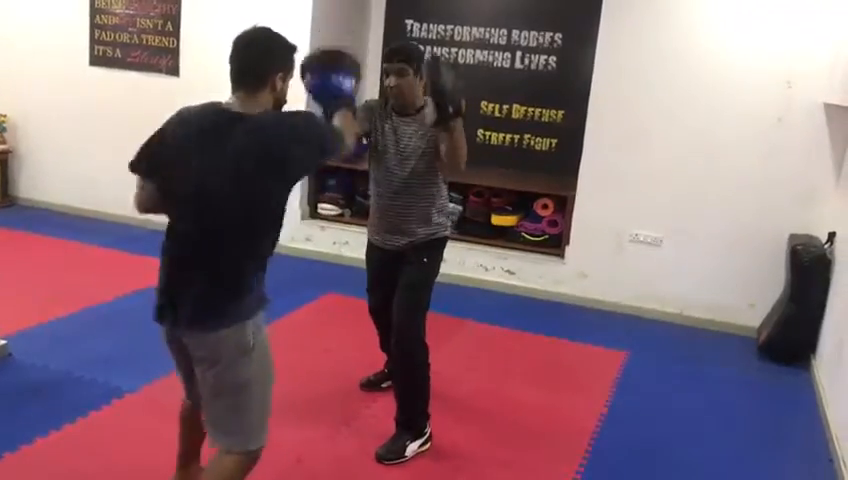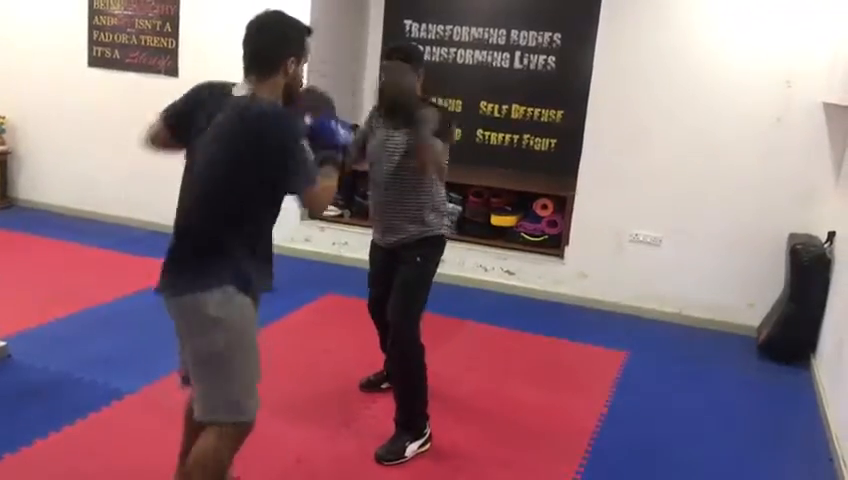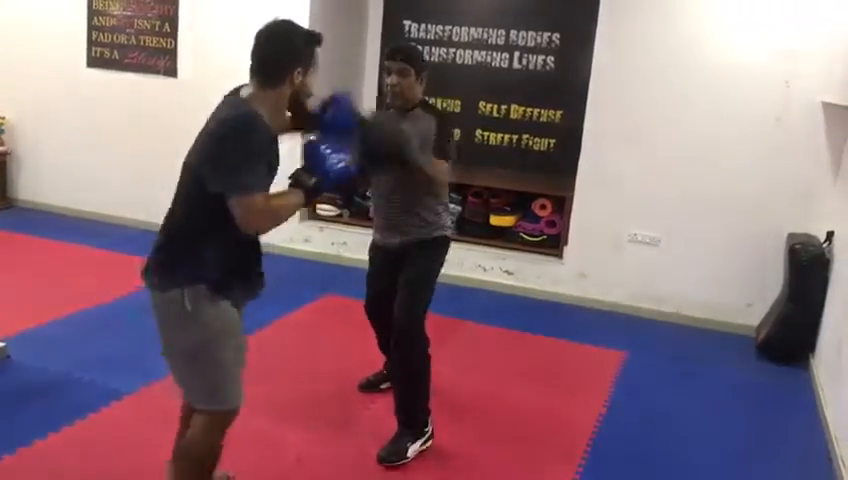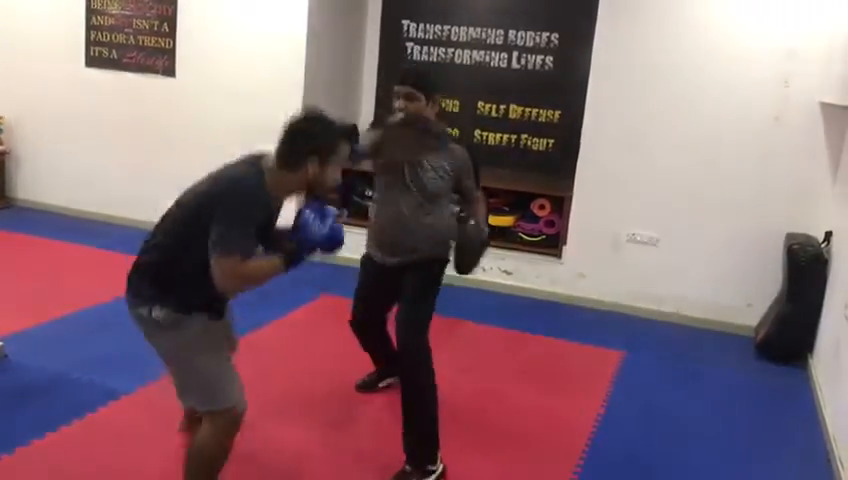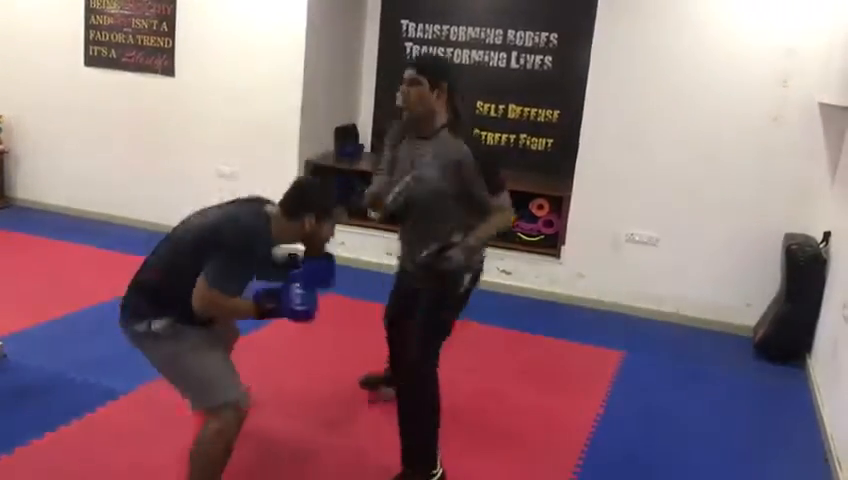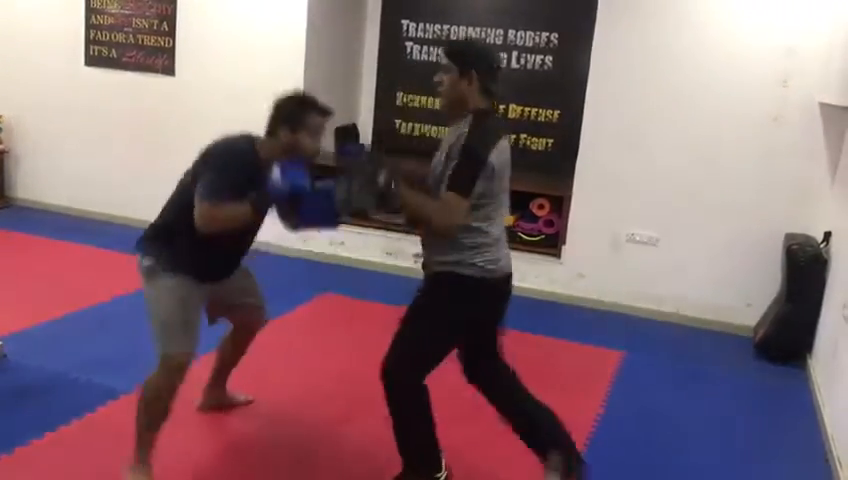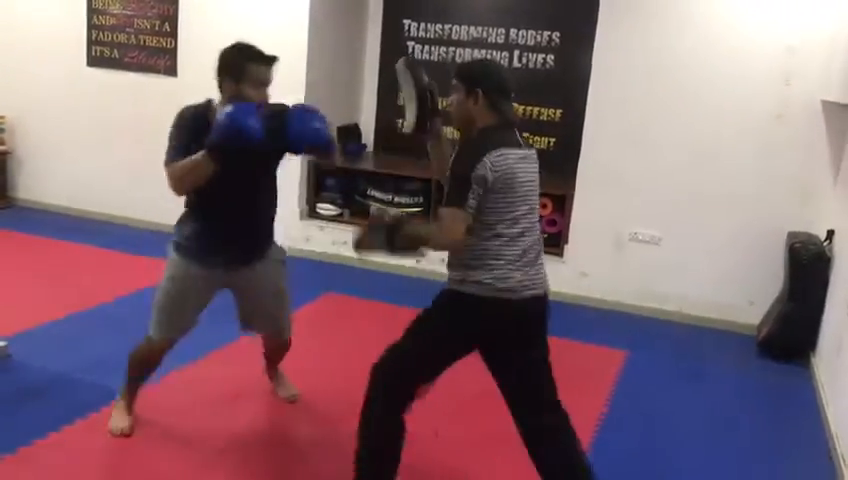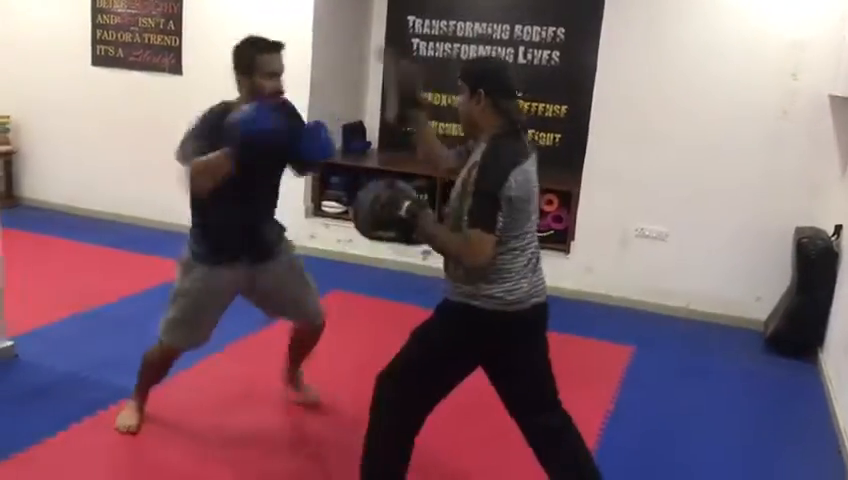
dt=0.2s
person 1, frame 1
left shoulder: (438, 118)
right shoulder: (374, 112)
left elbow: (454, 164)
left wrist: (450, 117)
left hip: (425, 239)
right hip: (382, 237)
left knee: (408, 324)
right knee: (380, 310)
left ankle: (415, 429)
right ankle: (396, 368)
person 1, frame 2
left shoulder: (432, 117)
right shoulder: (378, 114)
left elbow: (430, 167)
right elbow: (355, 153)
left wrist: (409, 114)
left hip: (422, 238)
right hip: (384, 236)
left knee: (403, 323)
right knee: (380, 308)
left ankle: (415, 429)
right ankle: (396, 369)
person 1, frame 3
left shoulder: (435, 124)
right shoulder: (380, 118)
left elbow: (440, 180)
right elbow: (361, 162)
left wrist: (406, 154)
left hip: (426, 239)
right hip: (386, 237)
left knee: (408, 320)
right knee: (376, 307)
left ankle: (415, 428)
right ankle: (396, 368)
person 1, frame 4
left shoulder: (454, 155)
right shoulder: (390, 134)
left elbow: (473, 201)
right elbow: (370, 148)
right wrist: (399, 130)
left hip: (425, 261)
right hip: (379, 255)
left knee: (410, 342)
right knee: (364, 322)
right ankle: (389, 368)
person 1, frame 5
left shoulder: (464, 153)
right shoulder: (402, 137)
left elbow: (502, 212)
right elbow: (376, 192)
left wrist: (463, 249)
right wrist: (387, 200)
left hip: (450, 270)
right hip: (417, 264)
left knee: (416, 360)
right knee: (397, 321)
right ankle: (399, 375)
person 1, frame 6
left shoulder: (475, 138)
right shoulder: (473, 129)
left elbow: (445, 217)
right elbow: (448, 186)
left wrist: (397, 190)
right wrist: (407, 186)
left hip: (462, 277)
right hip: (490, 275)
left knee: (399, 370)
right knee: (486, 370)
person 1, frame 7
left shoulder: (476, 152)
right shoulder: (521, 150)
left elbow: (448, 235)
left wrist: (397, 228)
right wrist: (432, 128)
left hip: (478, 298)
right hip: (528, 299)
left knee: (389, 383)
right knee: (540, 408)
person 1, frame 8
left shoulder: (492, 164)
right shoulder: (510, 146)
left elbow: (474, 254)
right elbow: (444, 160)
left wrist: (414, 214)
right wrist: (413, 114)
left hip: (479, 311)
right hip: (526, 308)
left knee: (396, 396)
right knee: (543, 414)
person 2, frame 1
left shoulder: (184, 123)
right shoulder: (289, 132)
left elbow: (146, 198)
right elbow: (344, 137)
right wrist: (343, 99)
left hip: (177, 299)
right hip: (231, 312)
left knee: (204, 394)
person 2, frame 2
left shoulder: (209, 99)
right shoulder: (270, 121)
left elbow: (157, 136)
right elbow: (319, 197)
right wrist: (330, 158)
left hip: (197, 275)
right hip: (216, 286)
left knee: (207, 392)
right knee: (232, 419)
person 2, frame 3
left shoulder: (247, 101)
right shoulder: (243, 128)
right elbow: (253, 219)
left wrist: (296, 120)
right wrist: (309, 186)
left hip: (211, 271)
right hip: (191, 283)
left knee: (206, 386)
right knee: (218, 406)
person 2, frame 4
left shoulder: (265, 170)
right shoulder: (246, 193)
right elbow: (229, 278)
left wrist: (292, 237)
right wrist: (290, 254)
left hip: (187, 282)
right hip: (165, 301)
left knee: (221, 351)
right knee: (226, 411)
left ankle: (194, 418)
person 2, frame 5
left shoulder: (265, 217)
right shoulder: (245, 233)
left elbow: (256, 269)
right elbow: (204, 304)
left wrist: (294, 271)
right wrist: (264, 307)
left hip: (181, 302)
right hip: (157, 316)
left knee: (225, 336)
right knee: (232, 404)
left ankle: (216, 402)
person 2, frame 6
left shoulder: (284, 164)
right shoulder: (230, 155)
right elbow: (206, 220)
right wrist: (262, 202)
left hip: (221, 262)
right hip: (169, 260)
left knee: (251, 317)
right knee: (176, 361)
left ankle: (214, 392)
person 2, frame 7
left shoulder: (274, 118)
right shoulder: (193, 120)
right elbow: (179, 182)
right wrist: (220, 147)
left hip: (256, 253)
right hip: (197, 252)
left knee: (279, 336)
right knee: (159, 340)
left ankle: (273, 371)
right ankle: (126, 400)
person 2, frame 8
left shoulder: (284, 112)
right shoulder: (217, 121)
left elbow: (304, 154)
right elbow: (198, 181)
right wrist: (238, 148)
left hip: (266, 244)
right hip: (212, 254)
left knee: (312, 320)
right knee: (174, 343)
left ankle: (292, 376)
right ankle: (138, 400)
